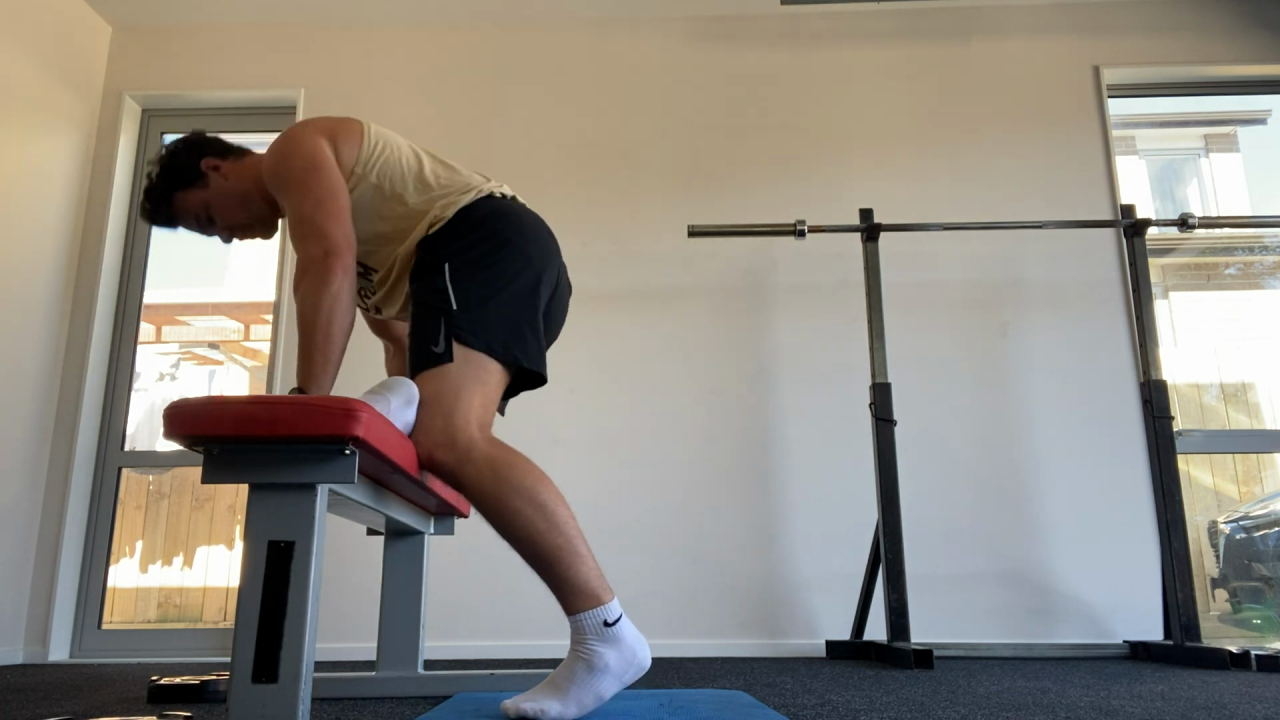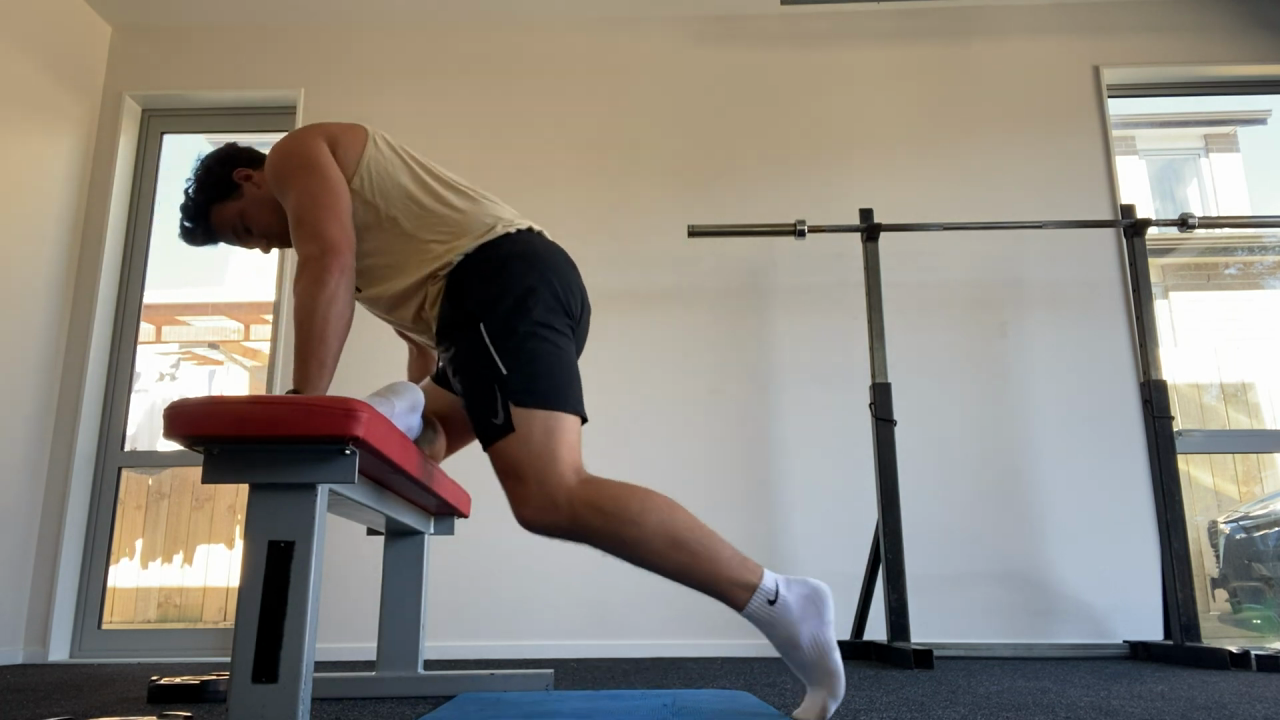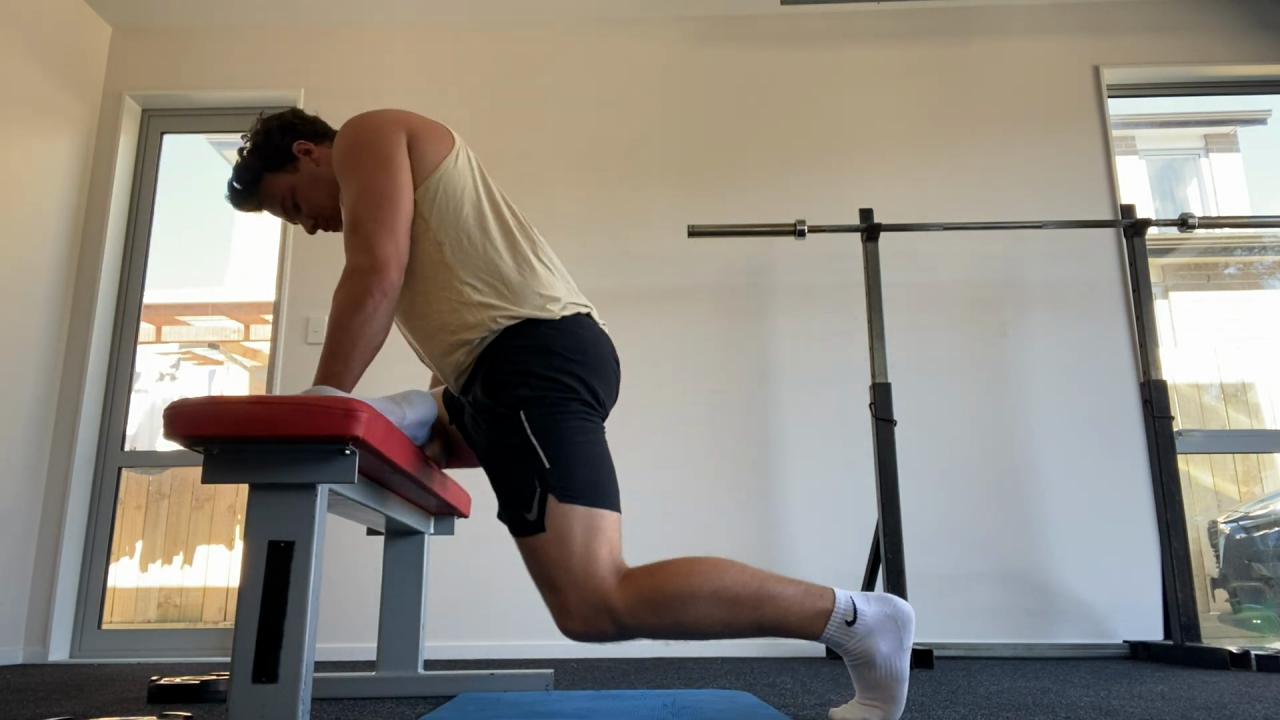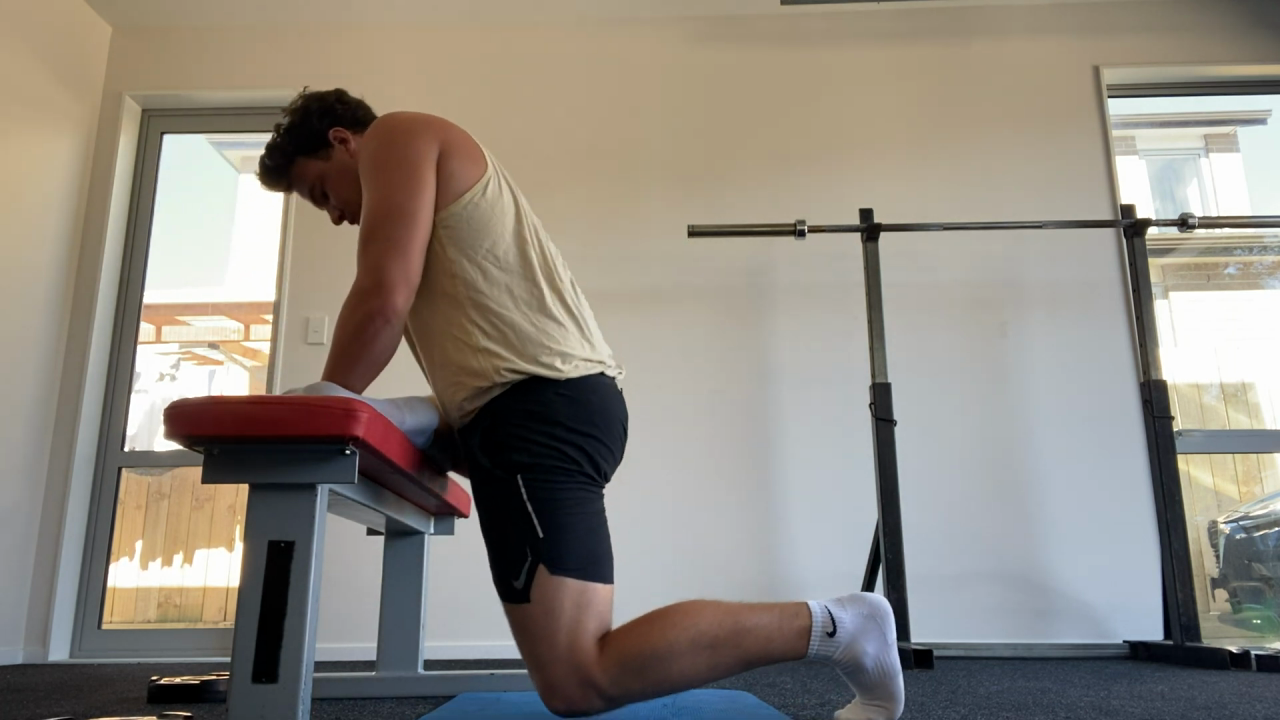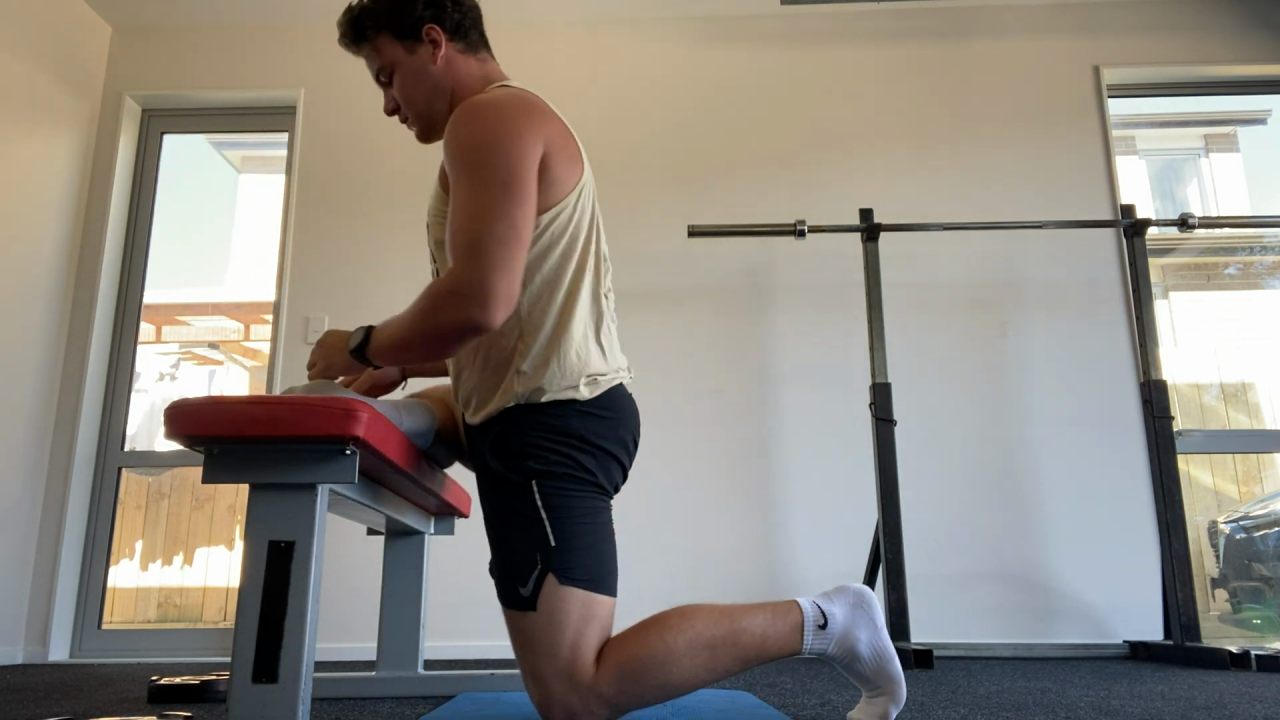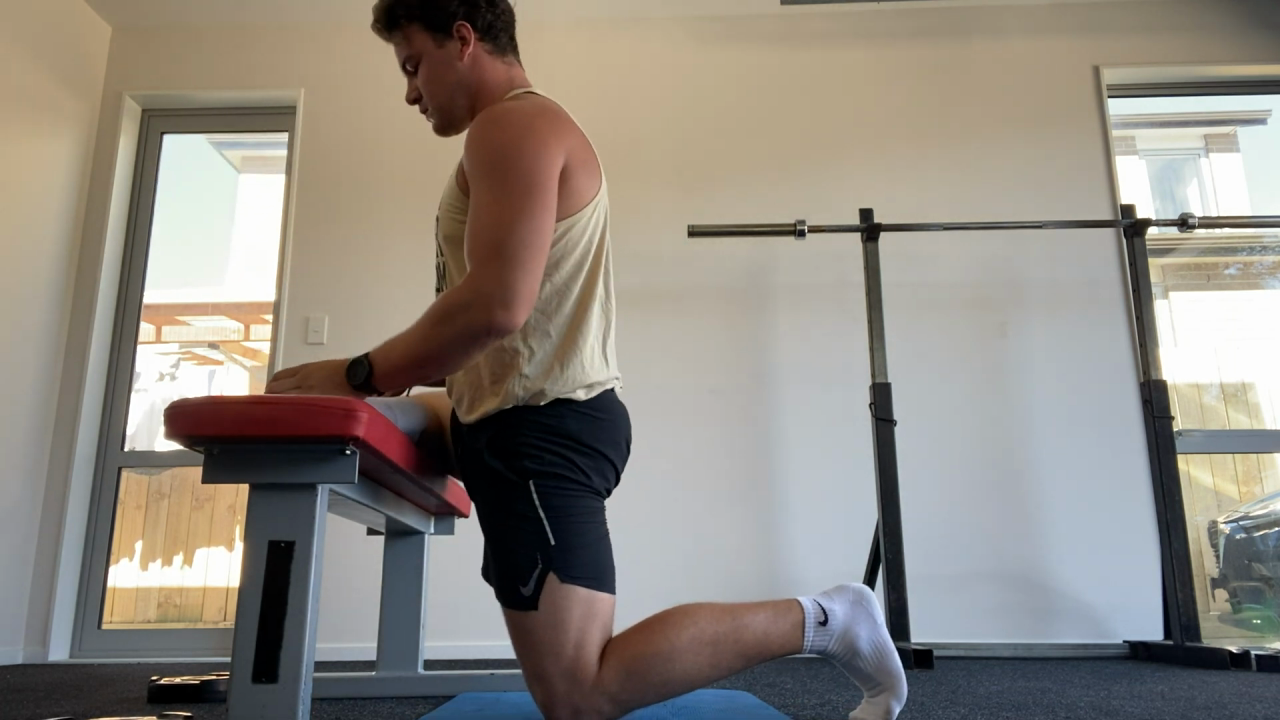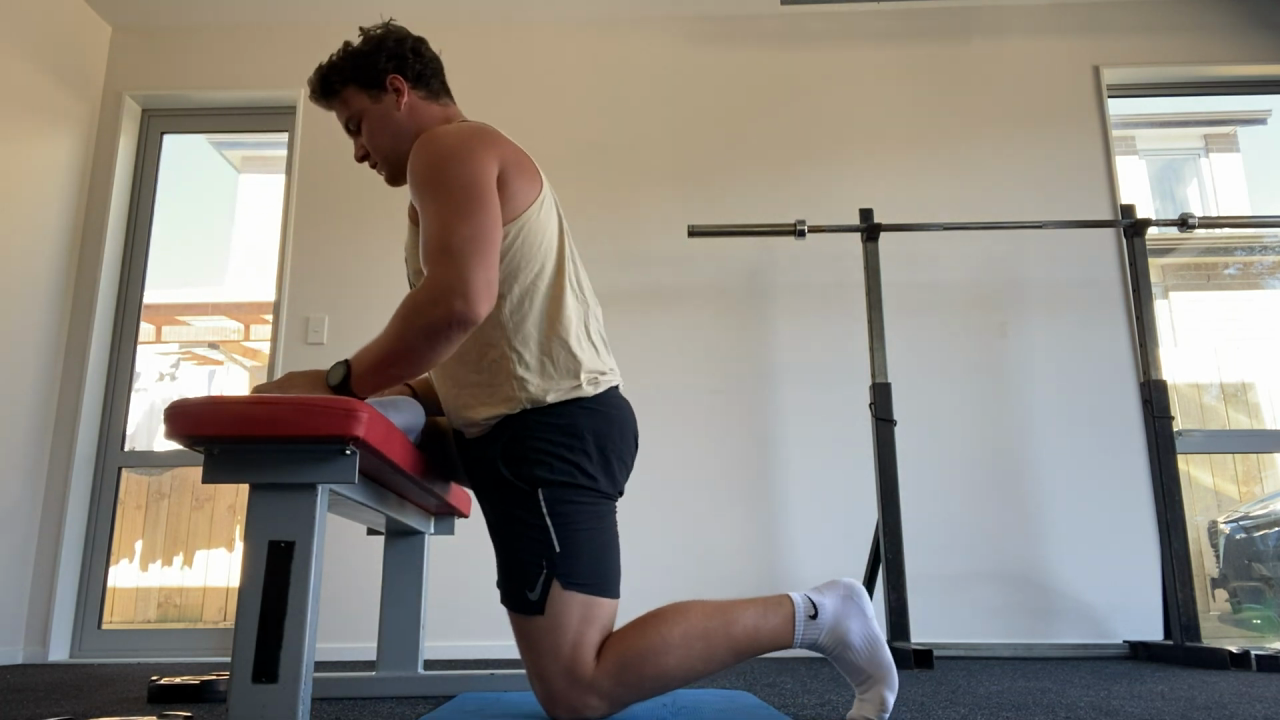
dt=0.5s
person 1, frame 1
left shoulder: (296, 149)
right shoulder: (329, 196)
left elbow: (328, 263)
right elbow: (395, 327)
left wrist: (305, 403)
right wrist: (400, 424)
left hip: (483, 244)
right hip: (517, 259)
left knee: (447, 441)
left ankle: (607, 636)
person 1, frame 2
left shoulder: (297, 153)
right shoulder: (347, 195)
left elbow: (326, 263)
right elbow: (427, 335)
left wrist: (305, 404)
right wrist: (419, 422)
left hip: (500, 283)
right hip: (512, 289)
left knee: (552, 498)
left ankle: (781, 601)
person 1, frame 3
left shoulder: (369, 135)
right shoulder: (405, 182)
left elbow: (374, 276)
right elbow: (459, 317)
right wrist: (418, 430)
left hip: (535, 359)
right hip: (514, 365)
left knee: (594, 606)
right knee: (422, 437)
left ankle: (856, 620)
person 1, frame 4
left shoulder: (398, 137)
right shoulder: (444, 176)
left elbow: (381, 302)
left hip: (541, 410)
right hip: (548, 405)
left ankle: (832, 625)
person 1, frame 5
left shoulder: (490, 118)
right shoulder: (513, 122)
left elbow: (478, 303)
left wrist: (361, 350)
right wrist: (383, 362)
left hip: (550, 425)
right hip: (551, 413)
left ankle: (820, 622)
person 1, frame 6
left shoulder: (516, 125)
right shoulder: (518, 133)
left elbow: (497, 306)
left wrist: (358, 379)
right wrist: (391, 381)
left hip: (539, 429)
right hip: (535, 422)
left ankle: (821, 620)
person 1, frame 7
left shoulder: (449, 147)
right shoulder: (479, 162)
left elbow: (459, 302)
left wrist: (342, 383)
right wrist: (395, 396)
left hip: (550, 430)
right hip: (549, 425)
left ankle: (813, 615)
